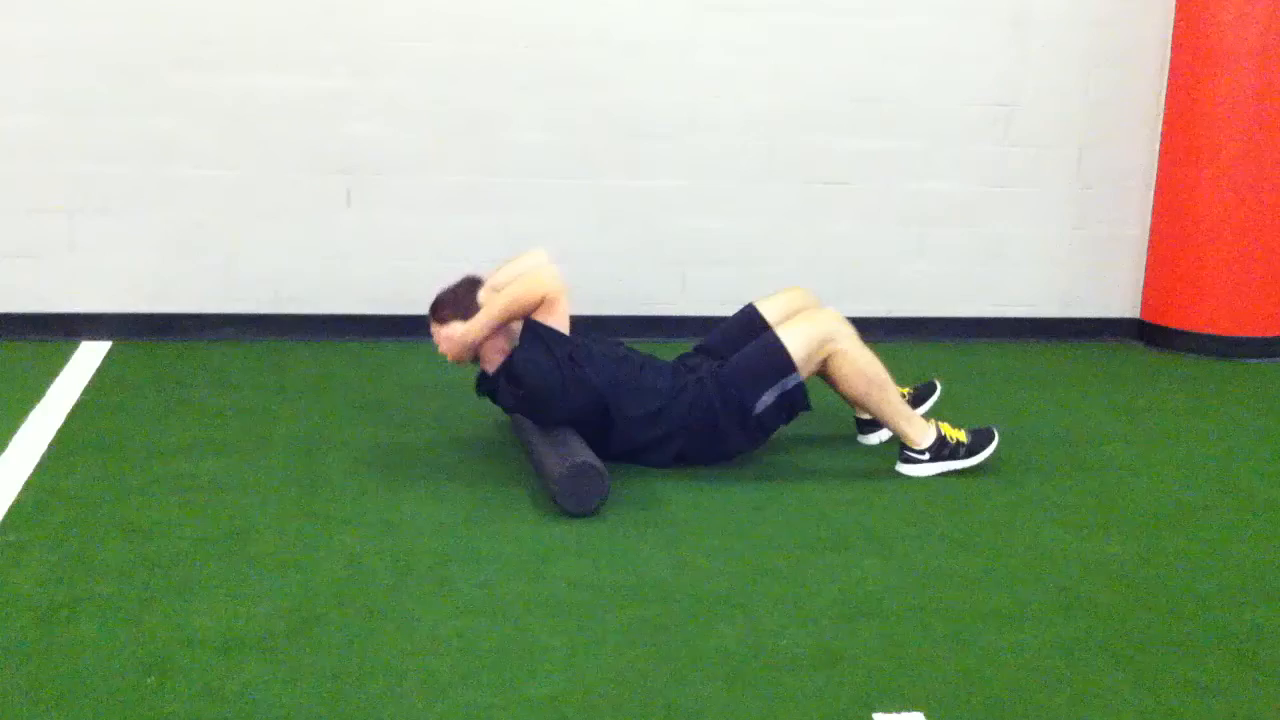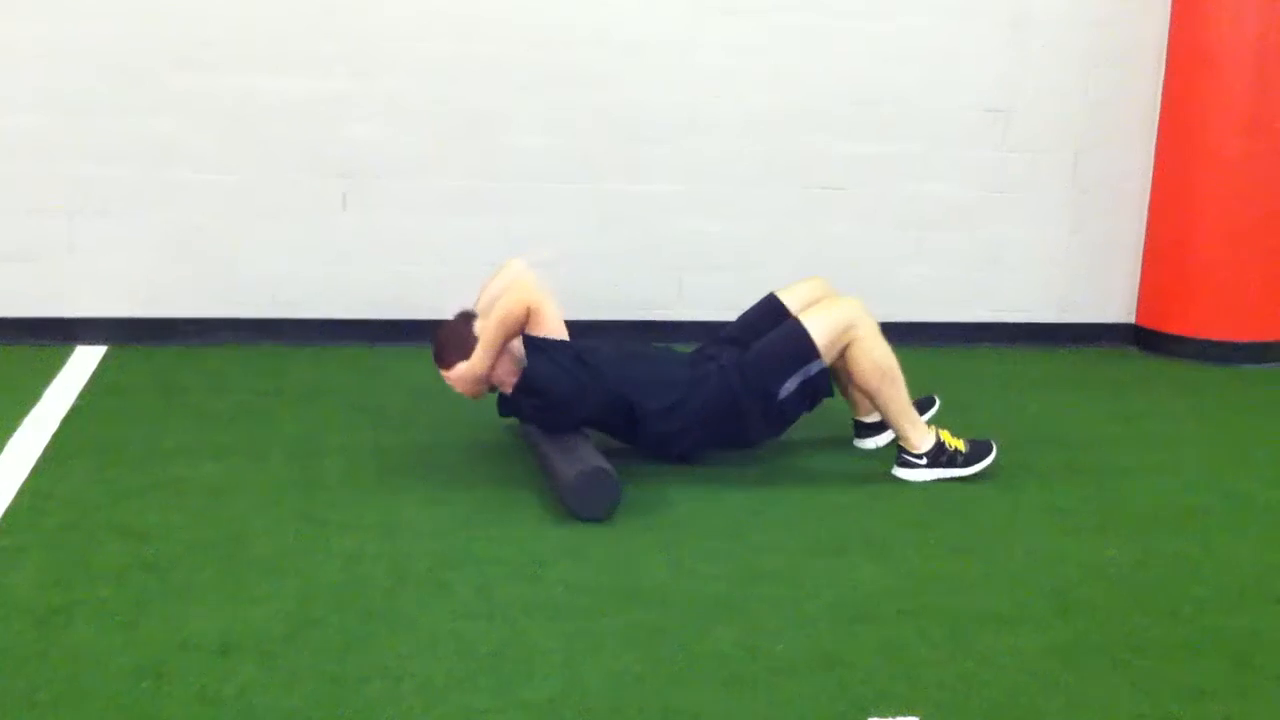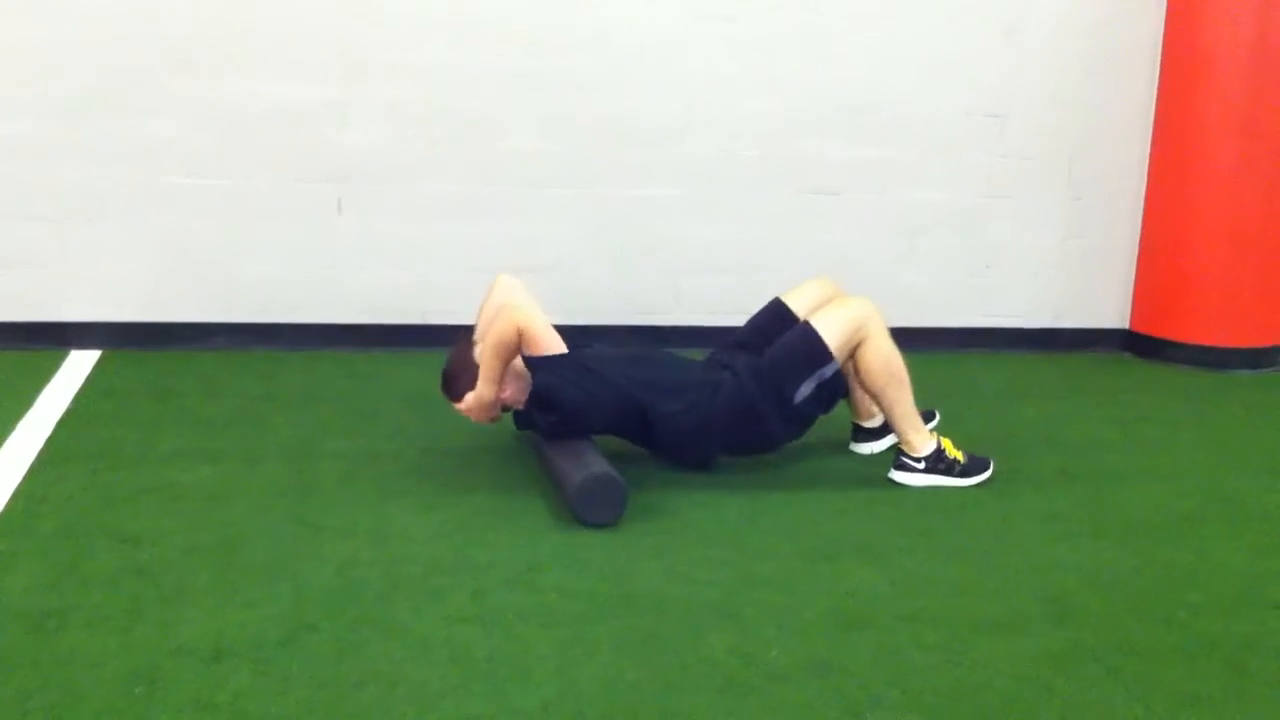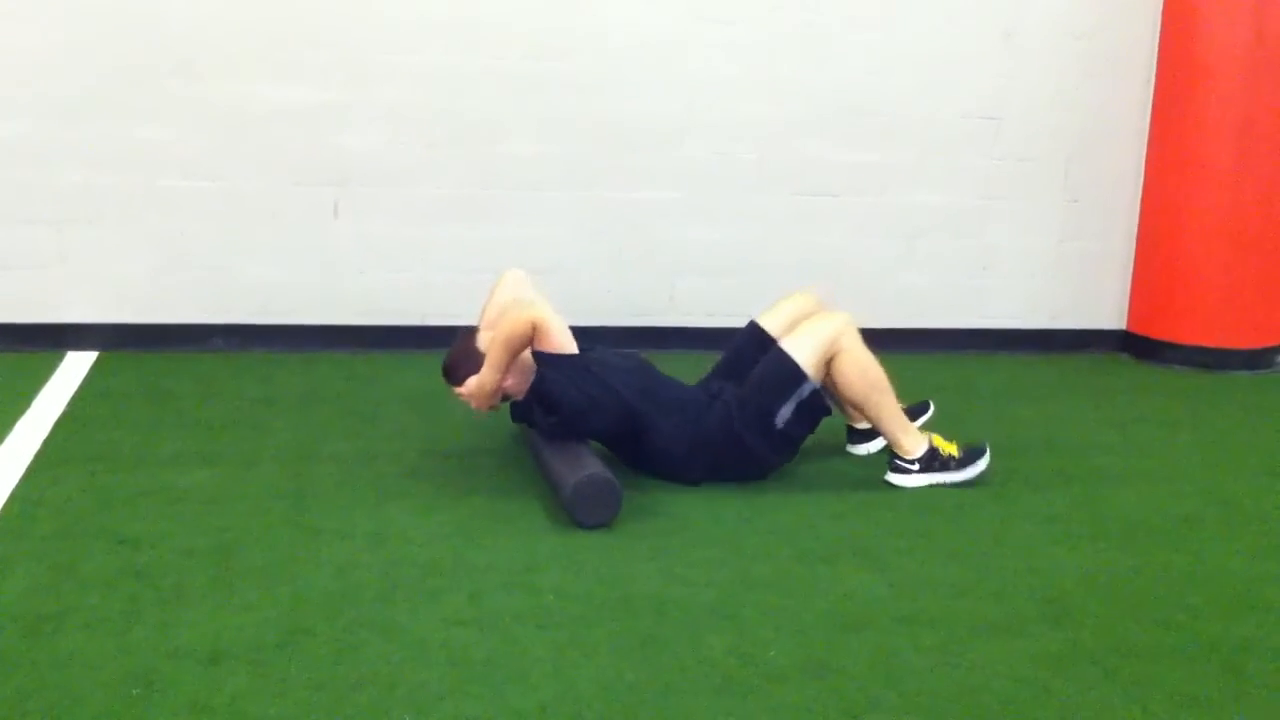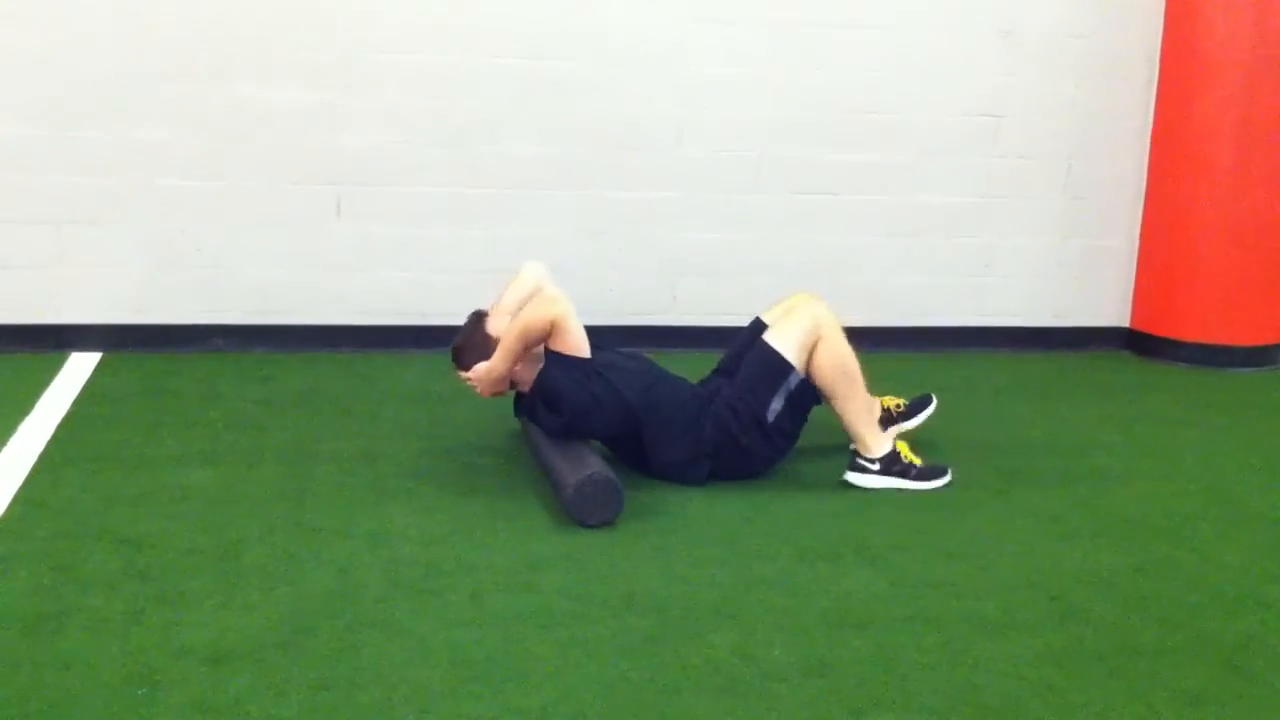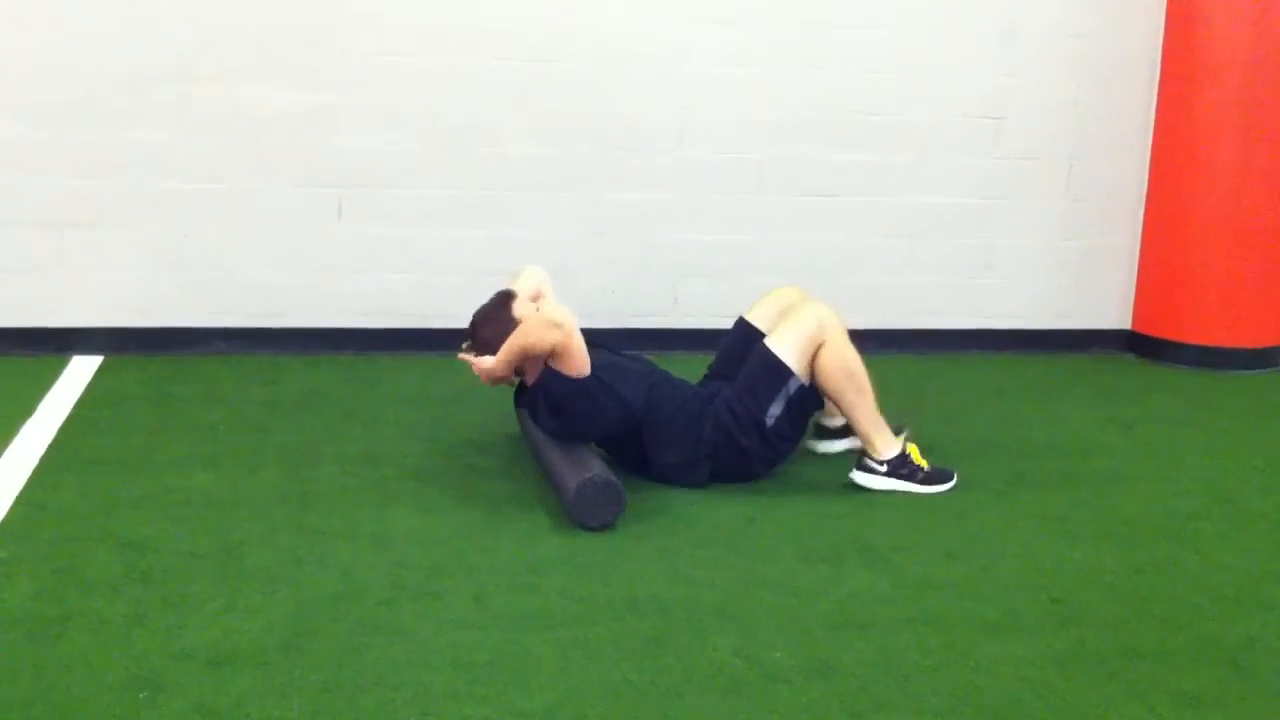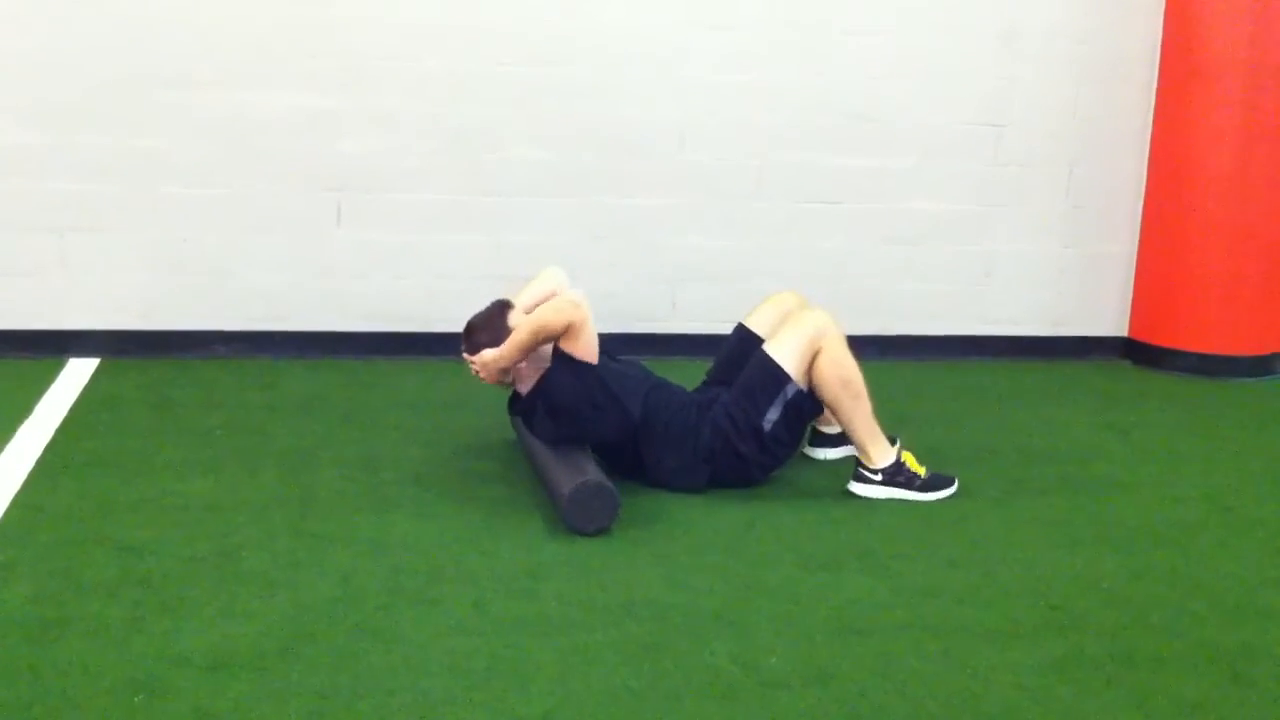
dt=0.3s
person 1, frame 1
left shoulder: (514, 369)
right shoulder: (531, 376)
left elbow: (536, 261)
right elbow: (550, 280)
left wrist: (480, 293)
right wrist: (475, 325)
left hip: (686, 380)
right hip: (702, 417)
left knee: (799, 301)
right knee: (829, 327)
left ankle: (875, 410)
right ankle: (923, 444)
person 1, frame 2
left shoulder: (531, 380)
right shoulder: (546, 388)
left elbow: (516, 273)
right elbow: (529, 290)
left wrist: (473, 321)
right wrist: (480, 364)
left hip: (704, 370)
right hip: (724, 402)
left knee: (817, 291)
right knee: (850, 316)
left ankle: (872, 418)
right ankle: (919, 447)
person 1, frame 3
left shoulder: (544, 387)
right shoulder: (556, 400)
left elbow: (506, 287)
right elbow: (514, 315)
left wrist: (475, 352)
right wrist: (483, 393)
left hip: (720, 377)
right hip: (740, 408)
left knee: (824, 293)
right knee: (861, 315)
left ankle: (871, 424)
right ankle: (920, 453)
person 1, frame 4
left shoulder: (540, 394)
right shoulder: (557, 397)
left elbow: (515, 282)
right elbow: (531, 312)
left wrist: (478, 342)
right wrist: (485, 378)
left hip: (709, 402)
right hip: (728, 437)
left knee: (806, 305)
right knee: (834, 328)
left ankle: (864, 425)
right ankle: (912, 454)
person 1, frame 5
left shoulder: (540, 387)
right shoulder: (563, 394)
left elbow: (535, 275)
right elbow: (553, 304)
left wrist: (487, 330)
right wrist: (496, 368)
left hip: (707, 404)
right hip: (727, 439)
left knee: (801, 302)
right knee: (815, 317)
left ankle: (866, 413)
right ankle: (876, 454)
person 1, frame 6
left shoulder: (539, 387)
right shoulder: (563, 397)
left elbow: (535, 277)
right elbow: (558, 323)
left wrist: (491, 336)
right wrist: (500, 362)
left hip: (706, 404)
right hip: (727, 441)
left knee: (789, 299)
right knee: (818, 320)
left ankle: (835, 422)
right ankle: (884, 456)
person 1, frame 7
left shoulder: (539, 391)
right shoulder: (563, 398)
left elbow: (554, 280)
right elbow: (572, 307)
left wrist: (499, 323)
right wrist: (503, 356)
left hip: (705, 411)
right hip: (724, 446)
left knee: (788, 305)
right knee: (817, 327)
left ankle: (830, 430)
right ankle: (880, 465)
